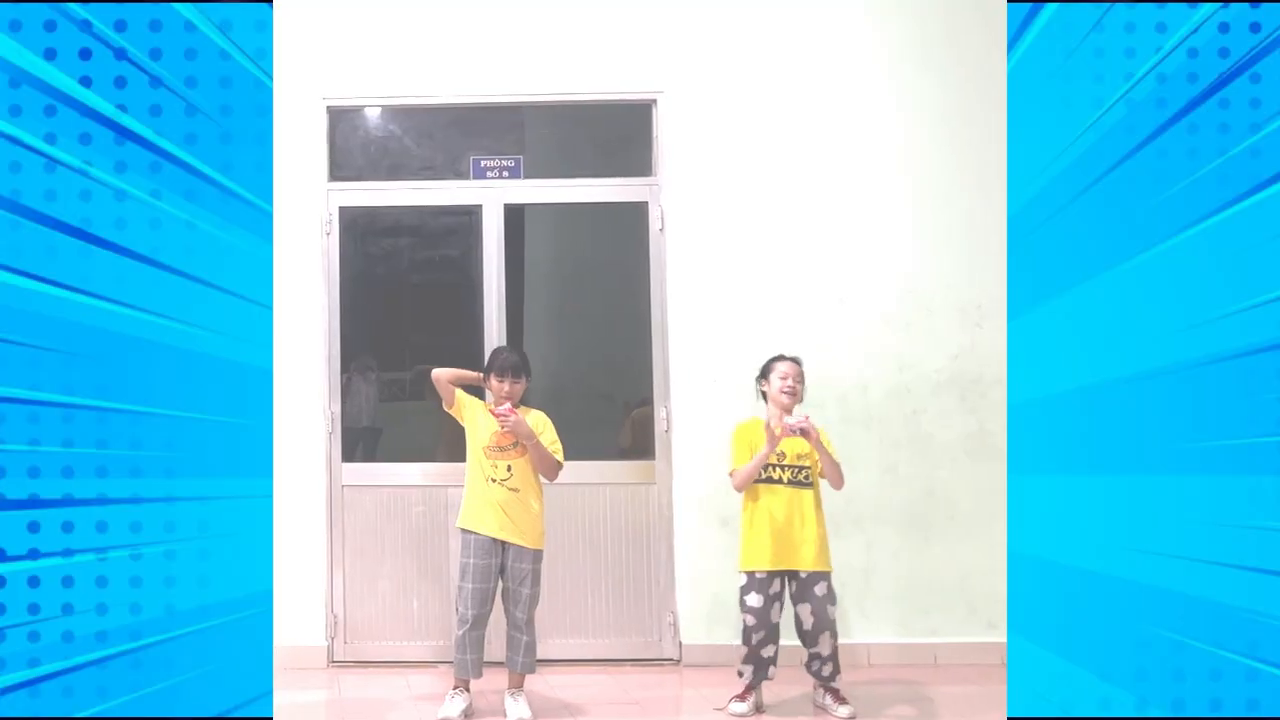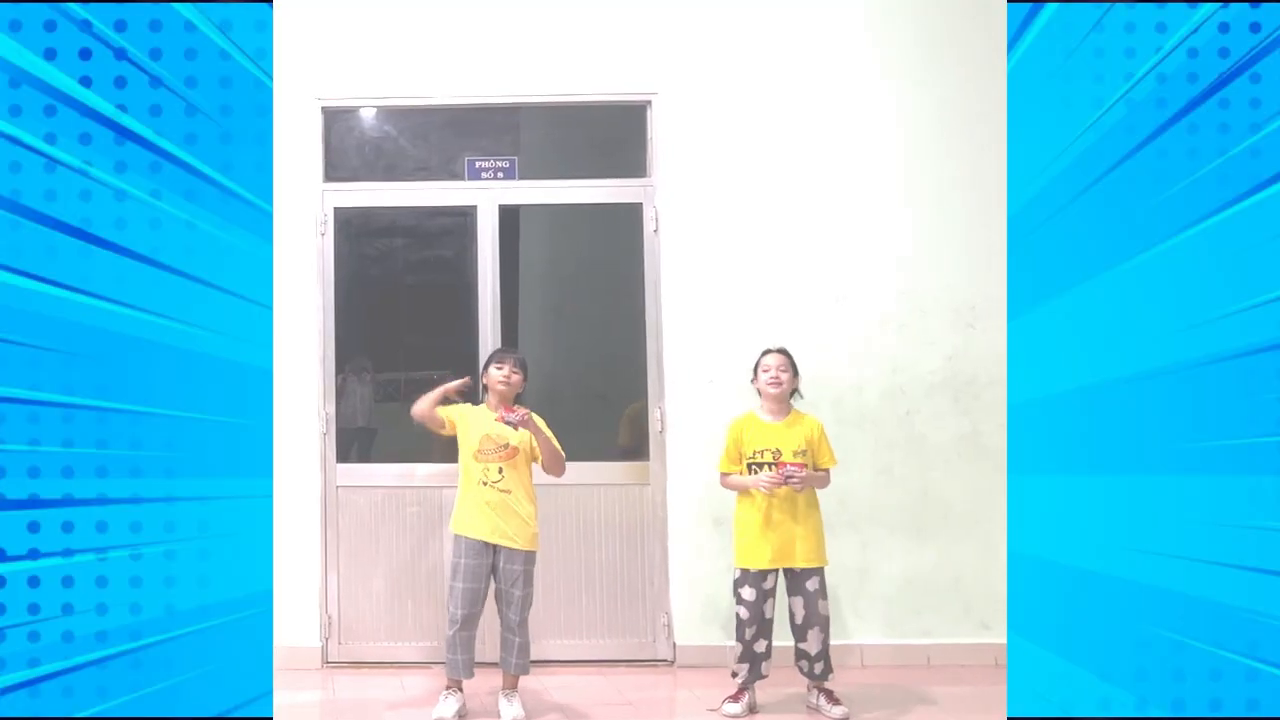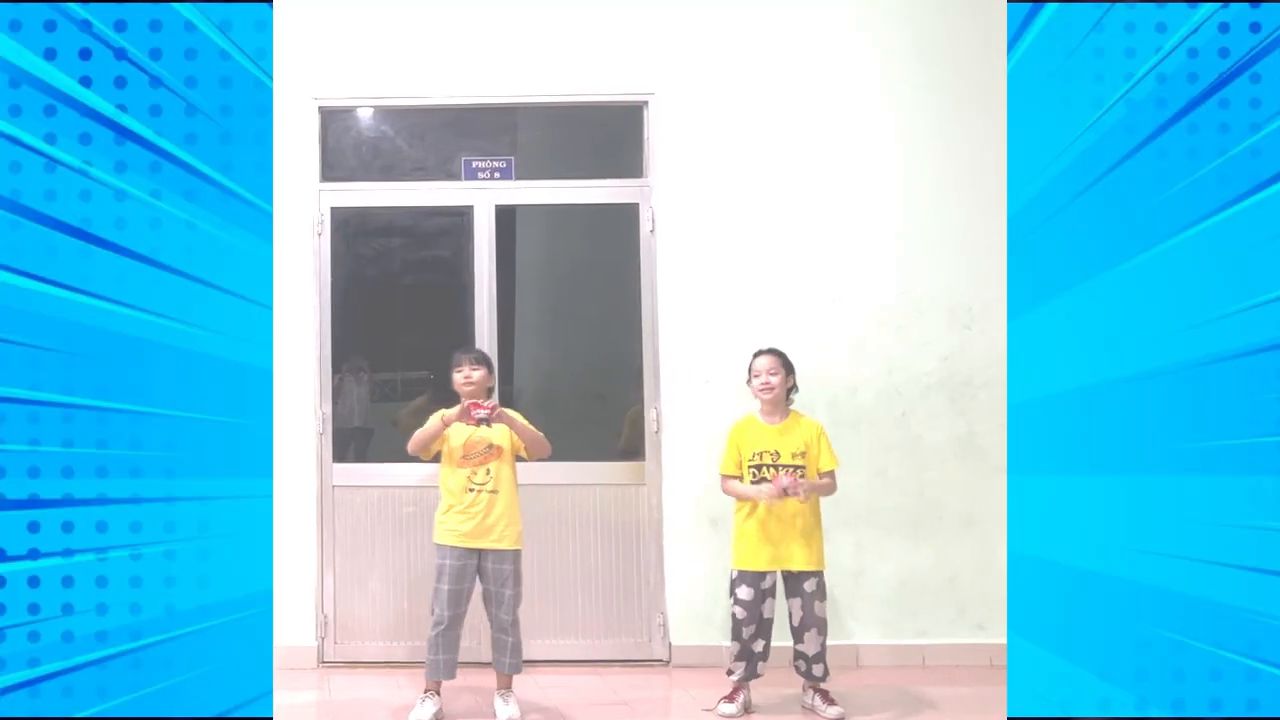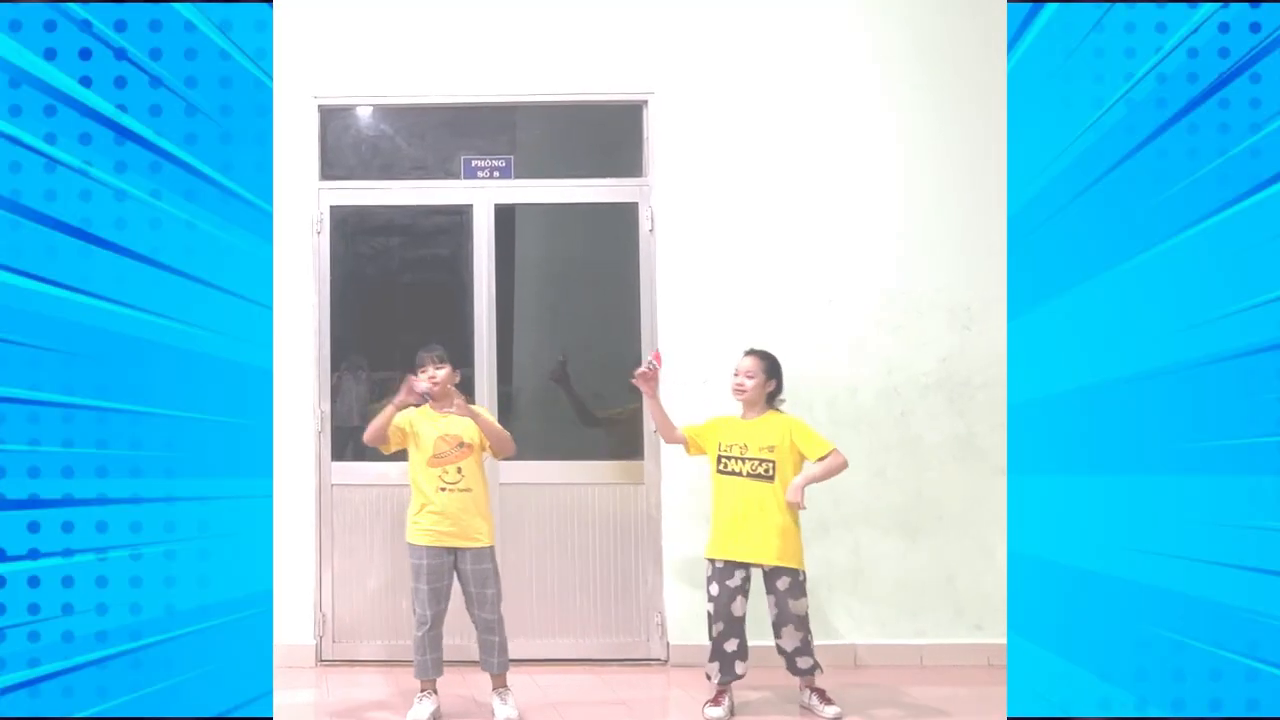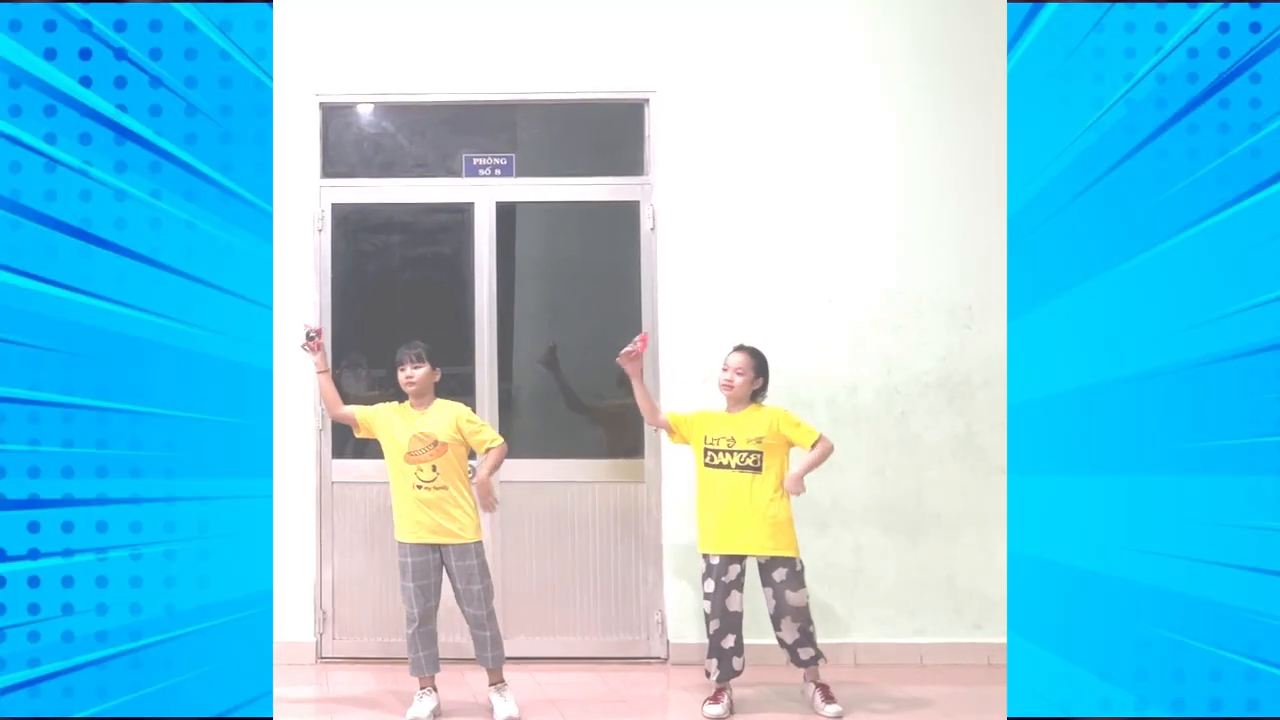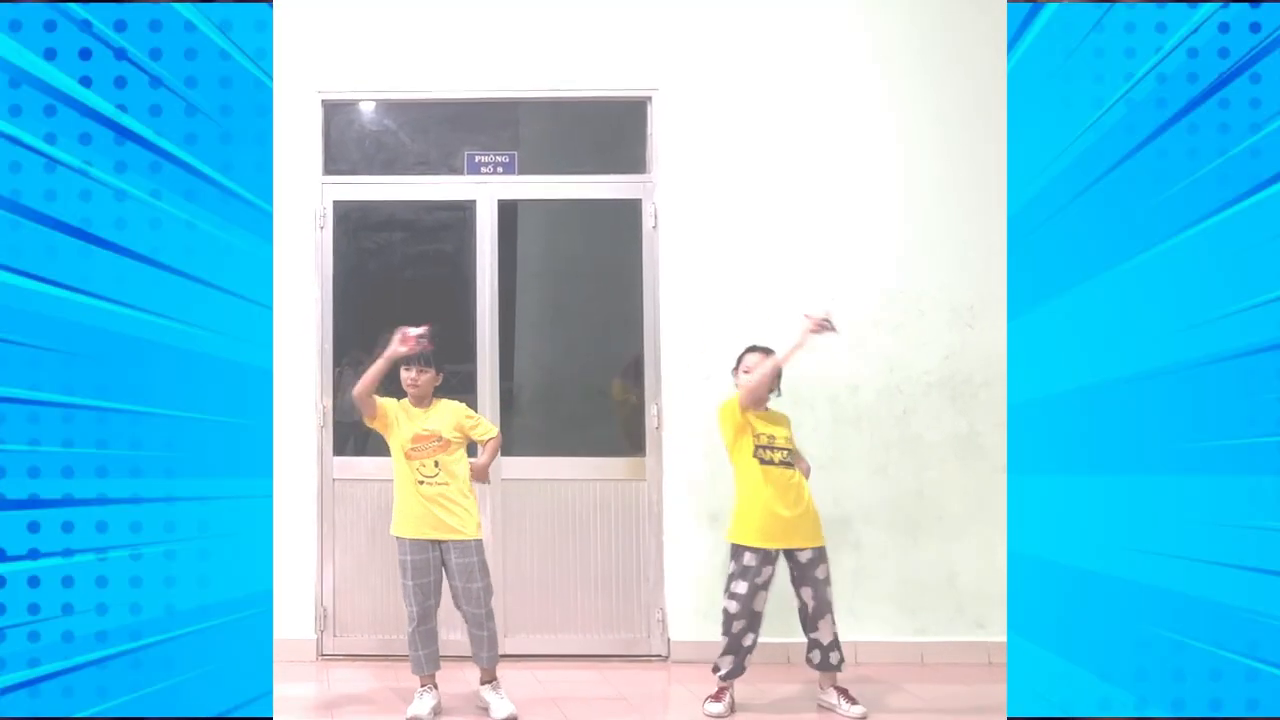
dt=0.4s
person 1, frame 1
left shoulder: (537, 420)
right shoulder: (472, 411)
left elbow: (552, 472)
right elbow: (438, 375)
left wrist: (526, 434)
right wrist: (481, 378)
left hip: (525, 532)
right hip: (480, 528)
left knee: (521, 614)
right knee: (471, 612)
right ankle: (461, 690)
person 1, frame 2
left shoulder: (530, 420)
right shoulder: (465, 415)
left elbow: (557, 469)
right elbow: (419, 413)
left wrist: (534, 429)
right wrist: (452, 387)
left hip: (517, 534)
right hip: (472, 530)
left knee: (514, 616)
right knee: (461, 612)
person 1, frame 3
left shoulder: (507, 419)
right shoulder: (444, 418)
left elbow: (543, 451)
right elbow: (413, 449)
left wrist: (507, 420)
right wrist: (450, 419)
left hip: (501, 535)
right hip: (454, 535)
left knee: (504, 616)
right knee: (445, 617)
person 1, frame 4
left shoulder: (473, 416)
right shoulder: (410, 418)
left elbow: (507, 450)
right elbow: (370, 439)
left wrist: (471, 413)
right wrist: (398, 402)
left hip: (475, 533)
right hip: (428, 534)
left knee: (488, 614)
right knee: (427, 617)
person 1, frame 5
left shoulder: (456, 413)
right shoulder: (386, 415)
left elbow: (498, 445)
right elbow: (336, 411)
left wrist: (484, 475)
right wrist: (322, 365)
left hip: (460, 530)
right hip: (414, 534)
left knee: (479, 609)
right knee: (419, 615)
left ankle: (498, 686)
person 1, frame 6
left shoulder: (455, 411)
right shoulder: (391, 412)
left elbow: (491, 435)
right elbow: (359, 394)
left wrist: (483, 461)
right wrist: (391, 354)
left hip: (460, 527)
right hip: (413, 530)
left knee: (477, 606)
right knee: (420, 612)
left ankle: (489, 684)
person 2, frame 1
left shoulder: (809, 430)
right shoulder: (747, 430)
left elbow: (837, 482)
right elbow: (739, 483)
left wrist: (817, 445)
right wrist: (768, 447)
left hip: (808, 548)
right hip: (762, 548)
left knee: (820, 618)
right knee: (757, 619)
left ankle: (824, 686)
right ankle: (752, 687)
person 2, frame 2
left shoulder: (810, 426)
right shoulder: (741, 426)
left elbow: (825, 478)
right elbow: (725, 478)
left wrist: (808, 479)
right wrist: (754, 481)
left hip: (802, 541)
right hip: (757, 541)
left knee: (812, 615)
right knee: (751, 616)
left ankle: (817, 687)
right ankle: (745, 687)
person 2, frame 3
left shoulder: (810, 429)
right shoulder: (741, 430)
left elbow: (830, 482)
right elbow: (727, 483)
left wrist: (811, 488)
right wrist: (757, 492)
left hip: (802, 545)
right hip: (755, 544)
left knee: (810, 618)
right knee: (747, 616)
left ankle: (813, 688)
right ankle: (740, 687)
person 2, frame 4
left shoulder: (788, 426)
right shoulder: (719, 427)
left elbow: (838, 461)
right elbow: (670, 435)
left wrist: (802, 480)
right wrist: (651, 395)
left hip: (777, 543)
right hip: (728, 542)
left knee: (791, 616)
right knee: (723, 615)
left ankle: (809, 688)
right ankle: (723, 688)
person 2, frame 5
left shoulder: (775, 418)
right shoulder: (703, 421)
left elbow: (824, 445)
right elbow: (654, 418)
left wrist: (798, 471)
right wrist: (636, 376)
left hip: (770, 532)
right hip: (720, 536)
left knee: (791, 607)
right knee: (720, 611)
left ankle: (813, 680)
right ankle: (722, 686)
person 2, frame 6
left shoulder: (781, 420)
right shoulder: (733, 413)
right elbow: (749, 390)
left wrist: (801, 469)
right wrist: (799, 340)
left hip: (802, 528)
right hip: (755, 530)
left knee: (820, 606)
right knee: (741, 608)
left ankle: (828, 687)
right ankle: (724, 686)
